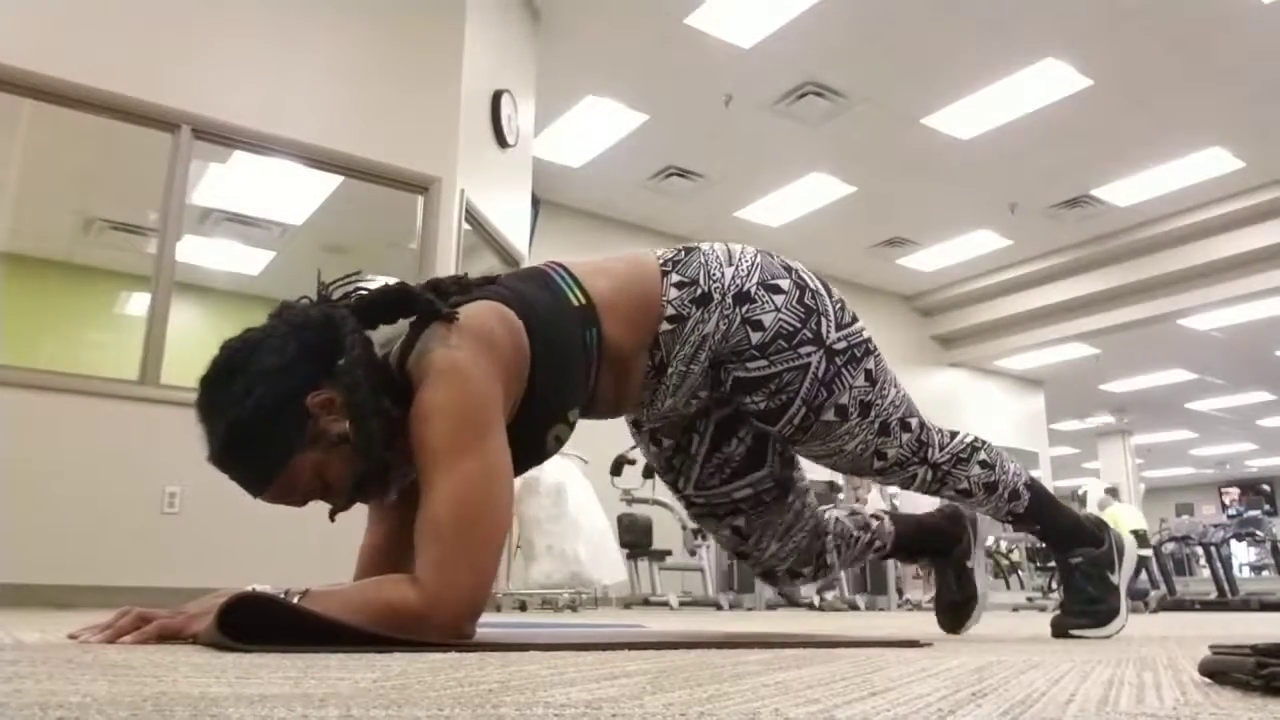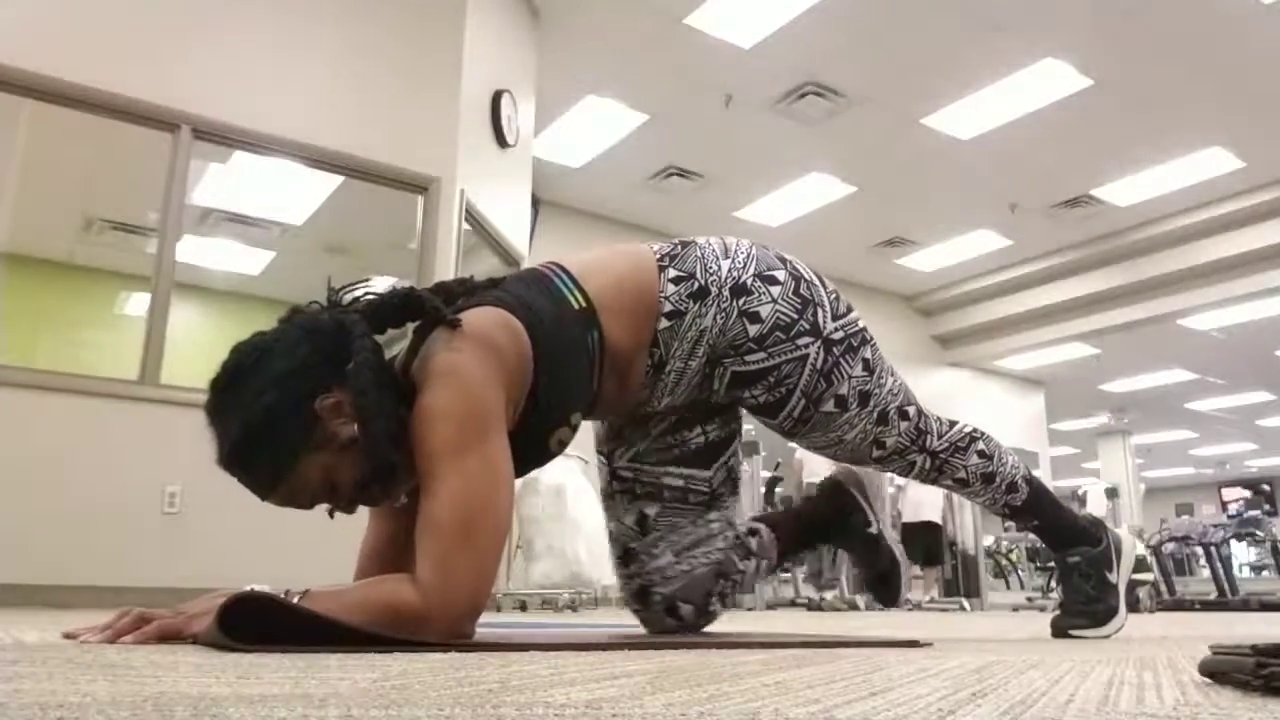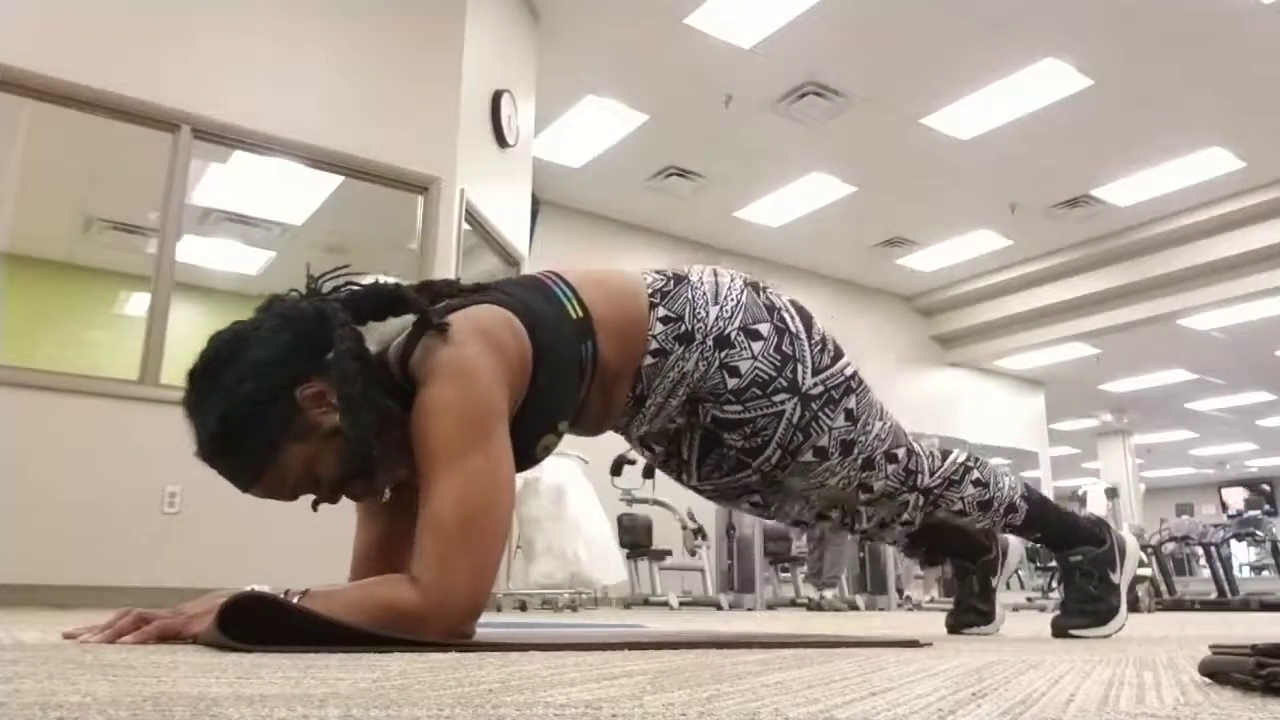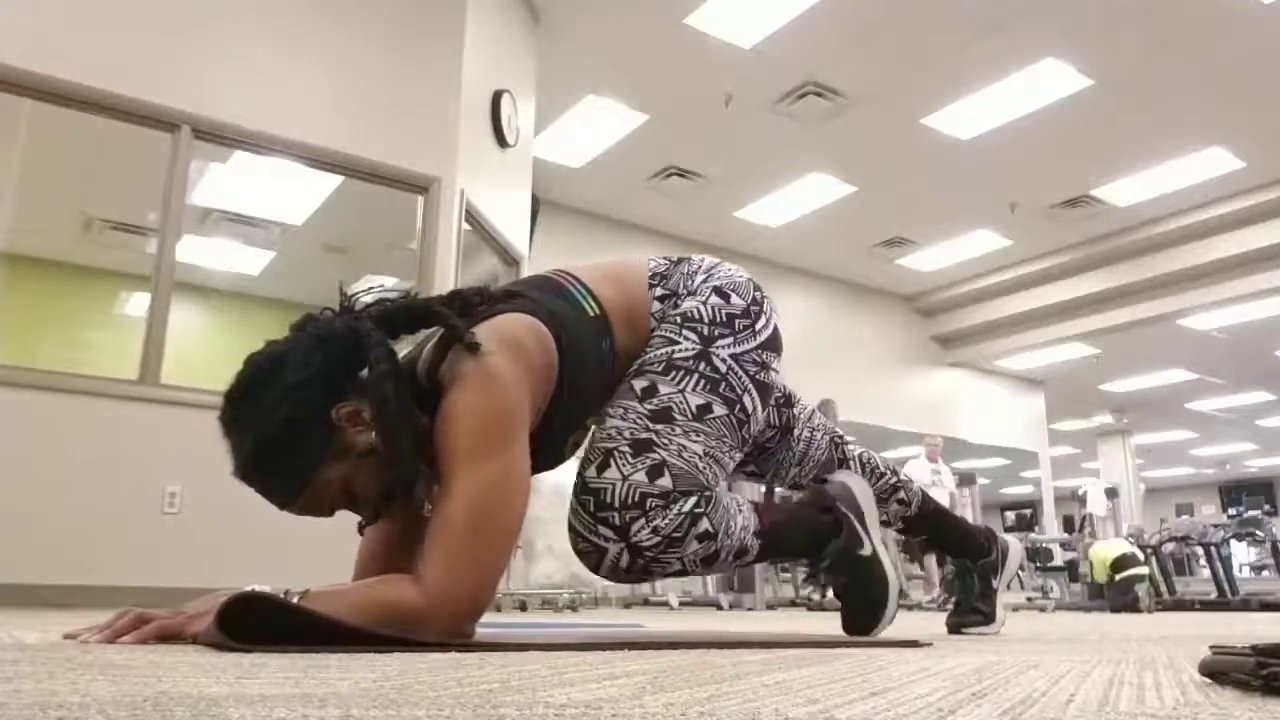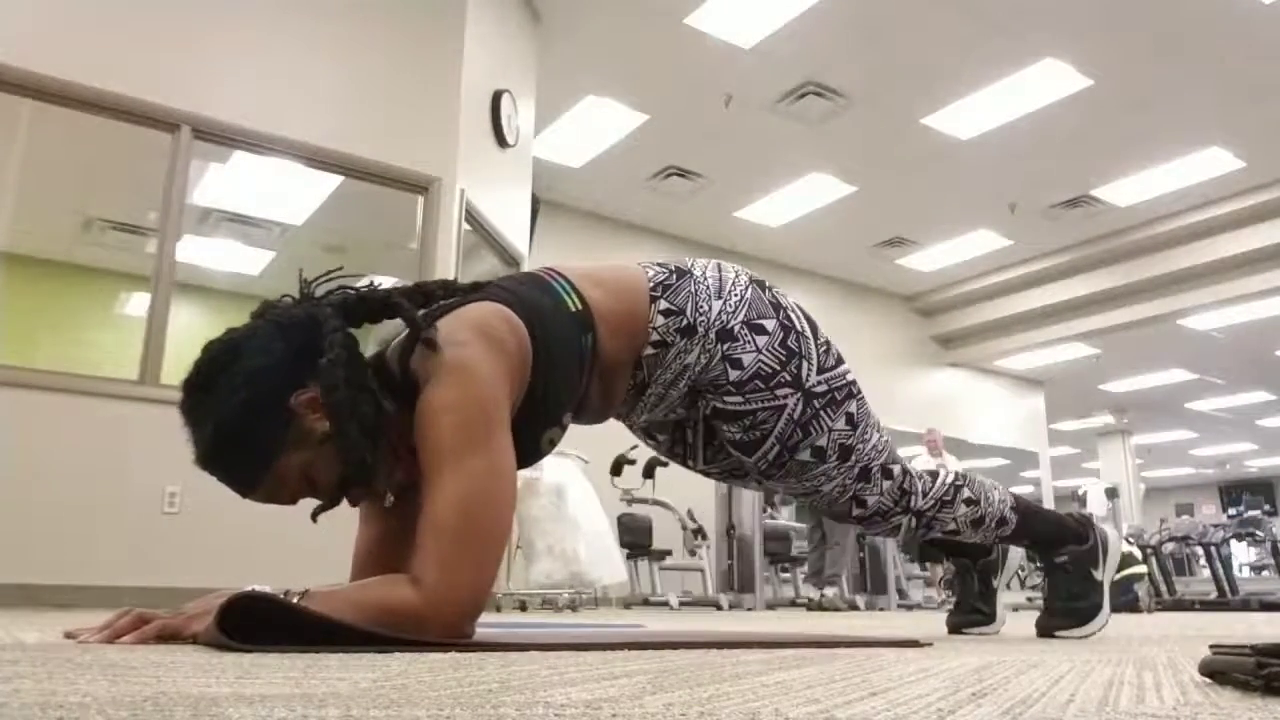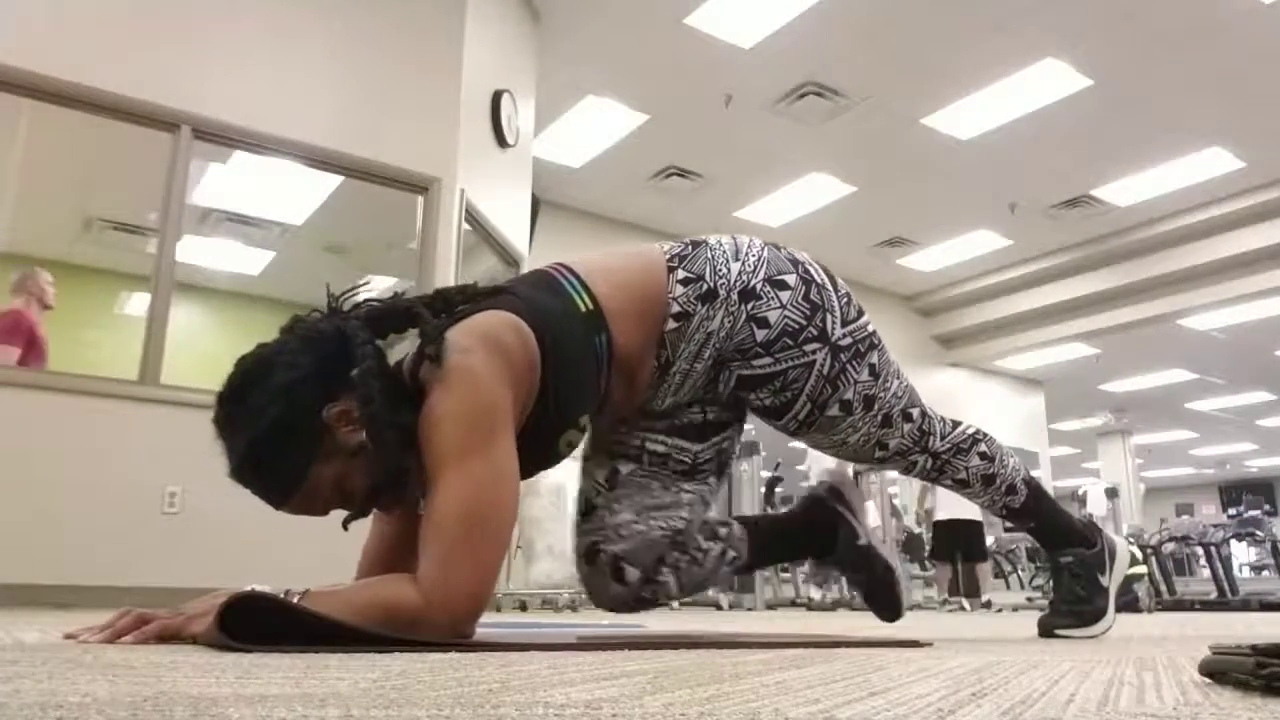
dt=0.5s
person 1, frame 1
left shoulder: (452, 375)
right shoulder: (400, 407)
left elbow: (444, 607)
right elbow: (387, 587)
left wrist: (250, 607)
right wrist: (260, 609)
left hip: (748, 315)
right hip: (680, 397)
left knee: (912, 452)
right knee: (784, 555)
left ankle: (1090, 543)
right ankle: (941, 541)
person 1, frame 2
left shoulder: (452, 379)
right shoulder: (400, 402)
left elbow: (445, 605)
right elbow: (387, 585)
left hip: (747, 307)
right hip: (667, 383)
left knee: (908, 442)
right knee: (676, 595)
left ankle: (1086, 543)
right ankle: (830, 520)
person 1, frame 3
left shoulder: (455, 376)
right shoulder: (391, 407)
left elbow: (444, 603)
right elbow: (382, 587)
right wrist: (241, 605)
left hip: (732, 344)
right hip: (673, 411)
left knee: (900, 471)
right knee: (825, 500)
left ankle: (1089, 541)
right ankle: (975, 553)
person 1, frame 4
left shoulder: (480, 384)
right shoulder: (408, 409)
left elbow: (443, 606)
right elbow: (379, 587)
left hip: (706, 310)
right hip: (663, 365)
left knee: (628, 521)
right knee: (824, 473)
left ankle: (836, 522)
right ankle: (980, 548)
person 1, frame 5
left shoulder: (453, 373)
right shoulder: (388, 401)
left elbow: (443, 603)
right elbow: (385, 587)
left hip: (729, 336)
right hip: (669, 393)
left knee: (878, 490)
right knee: (858, 489)
left ankle: (1067, 535)
right ankle: (979, 557)
person 1, frame 6
left shoulder: (464, 381)
right shoulder: (405, 405)
left elbow: (446, 604)
right elbow: (391, 583)
left hip: (750, 305)
right hip: (673, 383)
left knee: (913, 441)
right knee: (619, 569)
left ankle: (1082, 544)
right ankle: (814, 532)
